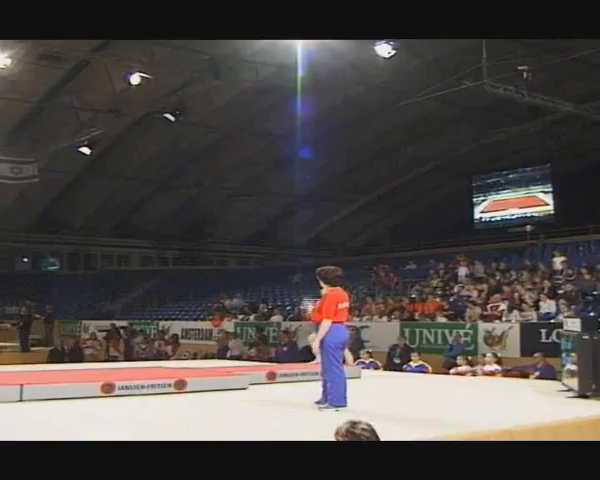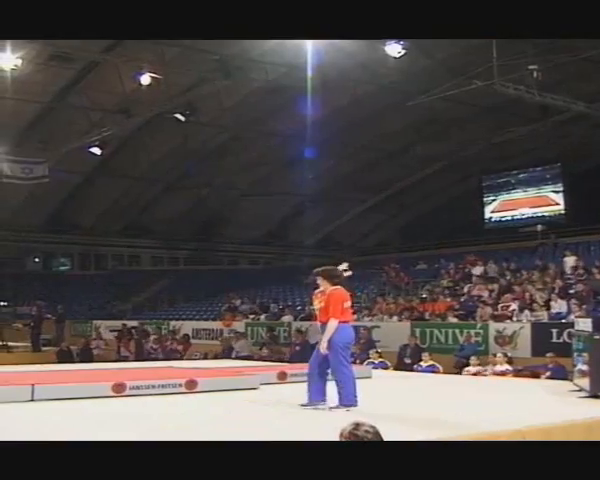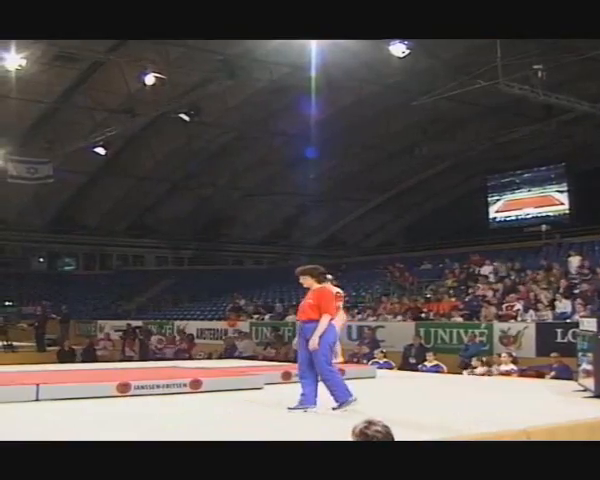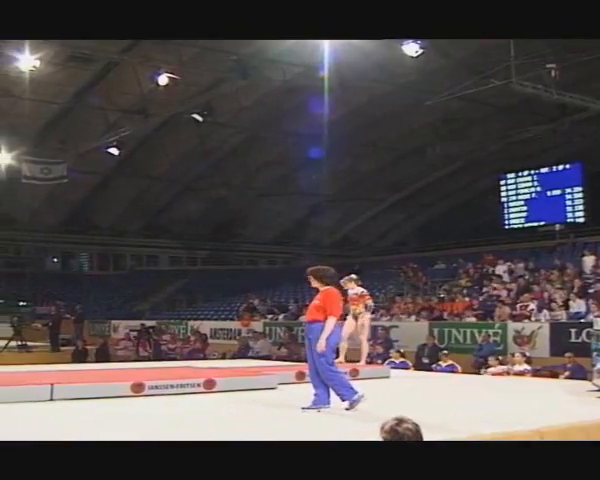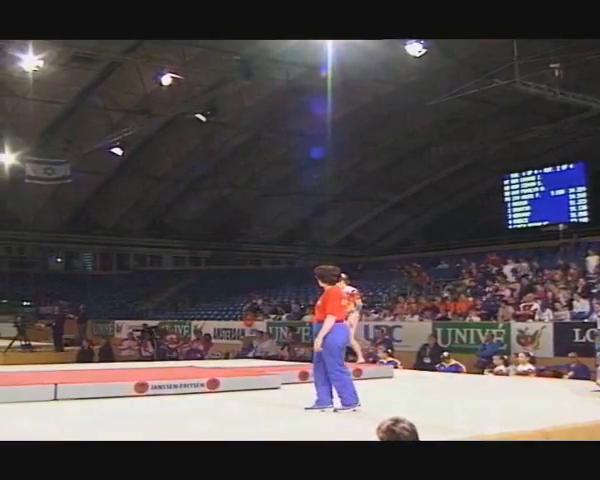
dt=0.7s
person 1, frame 1
left shoulder: (330, 295)
right shoulder: (342, 293)
left elbow: (327, 320)
left wrist: (317, 339)
left hip: (331, 333)
right hip: (340, 331)
left knee: (332, 368)
right knee: (330, 368)
left ankle: (336, 401)
right ankle: (327, 398)
person 1, frame 2
left shoulder: (335, 294)
right shoulder: (339, 292)
left elbow: (334, 320)
left wrist: (324, 340)
left hip: (338, 333)
right hip: (337, 333)
left knee: (341, 368)
right knee: (316, 365)
left ankle: (348, 401)
right ankle: (317, 398)
person 1, frame 3
left shoulder: (325, 292)
right shoulder: (310, 293)
left elbow: (326, 316)
left wrist: (316, 336)
right wrist: (299, 336)
left hip: (321, 332)
right hip: (306, 333)
left knee: (324, 367)
right knee: (305, 369)
left ankle: (345, 397)
right ankle: (308, 401)
person 1, frame 4
left shoulder: (331, 293)
right shoulder: (321, 294)
left elbow: (332, 318)
left wrist: (323, 338)
left hip: (324, 333)
right hip: (313, 332)
left knee: (326, 368)
right knee: (315, 370)
left ankle: (351, 395)
right ankle: (321, 401)
person 1, frame 5
left shoulder: (333, 293)
right shoulder: (332, 292)
left elbow: (331, 318)
left wrist: (319, 337)
left hip: (332, 333)
right hip: (329, 333)
left knee: (336, 369)
right knee: (320, 368)
left ankle: (350, 401)
right ankle: (324, 401)
